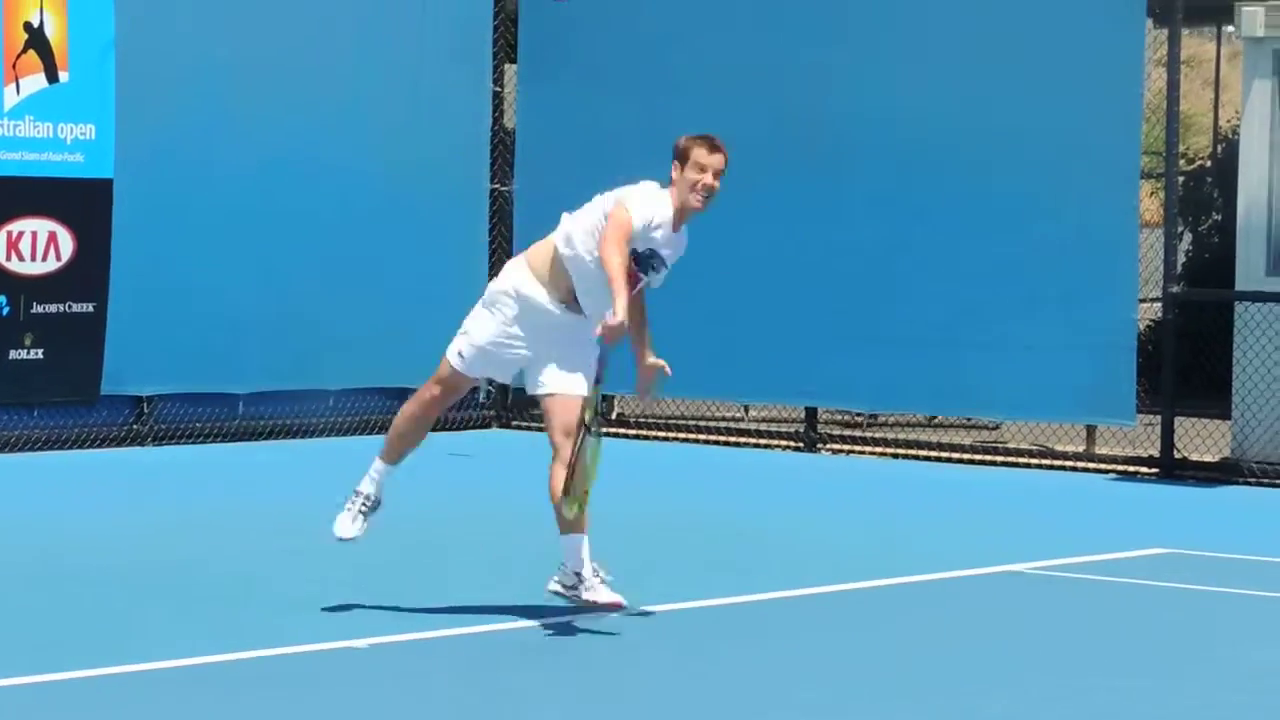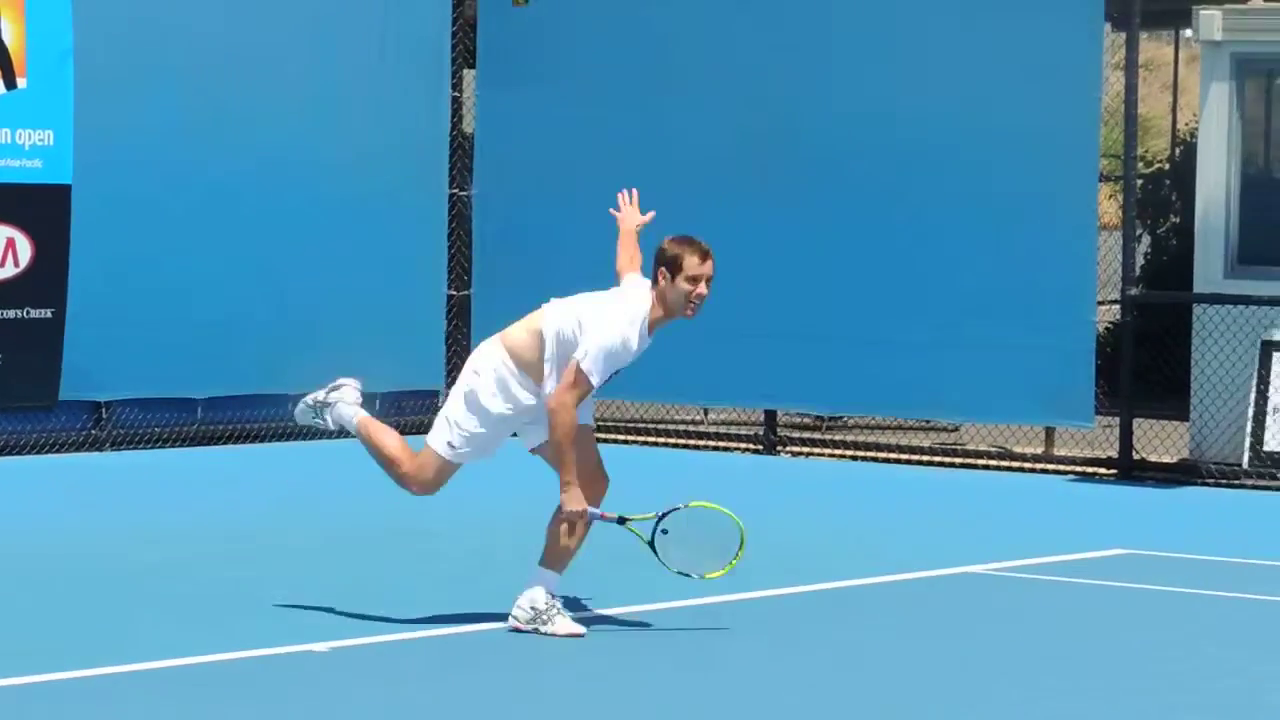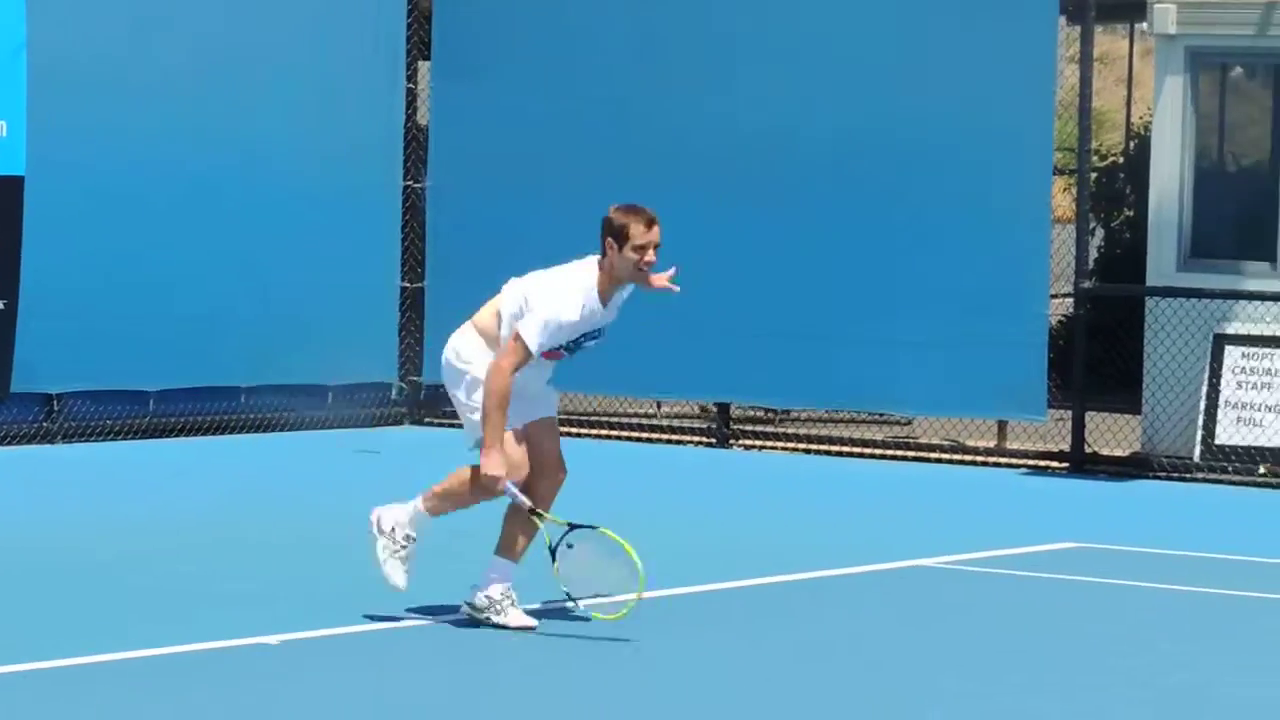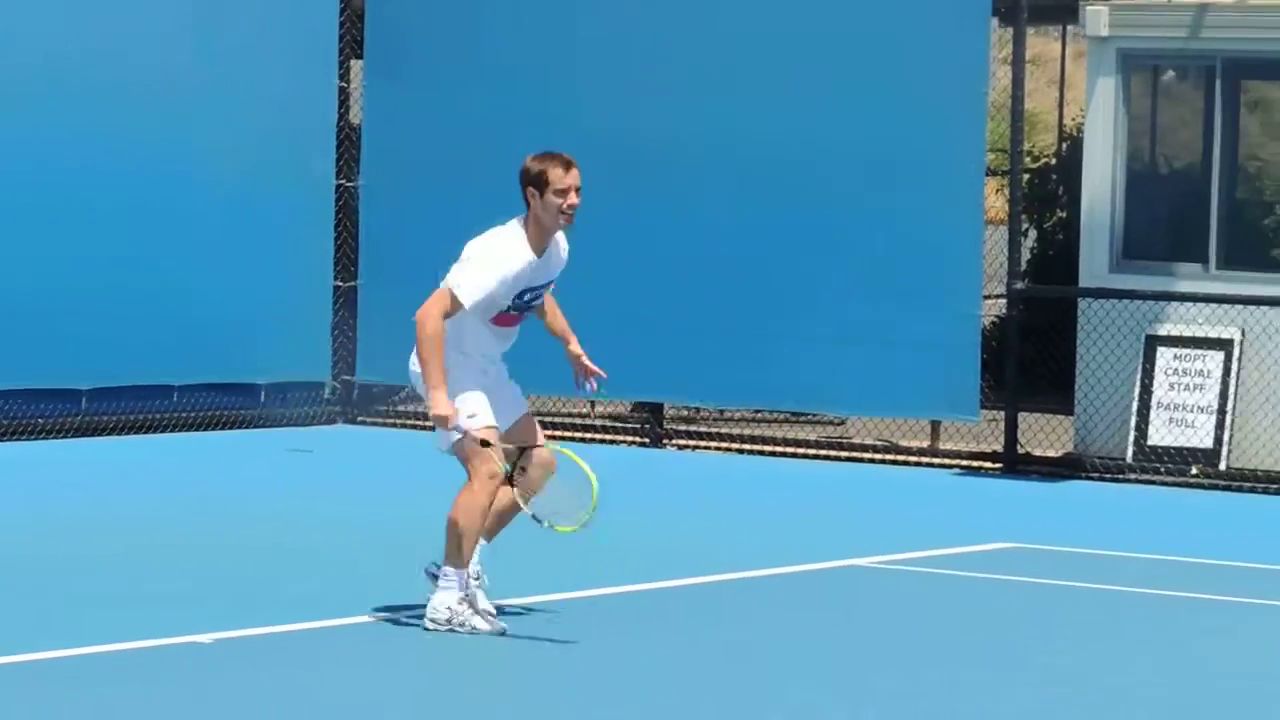
dt=0.2s
person 1, frame 1
left shoulder: (671, 237)
right shoulder: (647, 201)
right elbow: (612, 234)
left wrist: (643, 350)
right wrist: (618, 299)
left hip: (571, 326)
right hip: (526, 300)
left knee: (567, 434)
right knee: (441, 389)
left ankle: (573, 571)
right ankle: (374, 484)
person 1, frame 2
left shoulder: (640, 297)
right shoulder: (620, 331)
left elbow: (627, 261)
right elbow: (563, 403)
left wrist: (628, 224)
right wrist: (569, 485)
left hip: (546, 386)
right hip: (501, 378)
left knee: (593, 485)
right knee: (420, 477)
left ankle: (537, 601)
right ankle: (345, 405)
person 1, frame 3
left shoulder: (613, 284)
right shoulder: (567, 303)
right elbow: (500, 369)
left wrist: (647, 280)
right wrist: (496, 444)
left hip: (526, 371)
right hip: (478, 364)
left knee: (548, 475)
right knee: (502, 473)
left ankle: (491, 591)
right ankle: (401, 519)
person 1, frame 4
left shoulder: (557, 246)
right shoulder: (499, 255)
right elbow: (428, 315)
left wrist: (573, 347)
right wrist: (437, 393)
left hip: (485, 367)
right hip: (451, 369)
left knee: (539, 463)
right knee: (486, 472)
left ankle: (459, 563)
right ankle: (447, 602)
